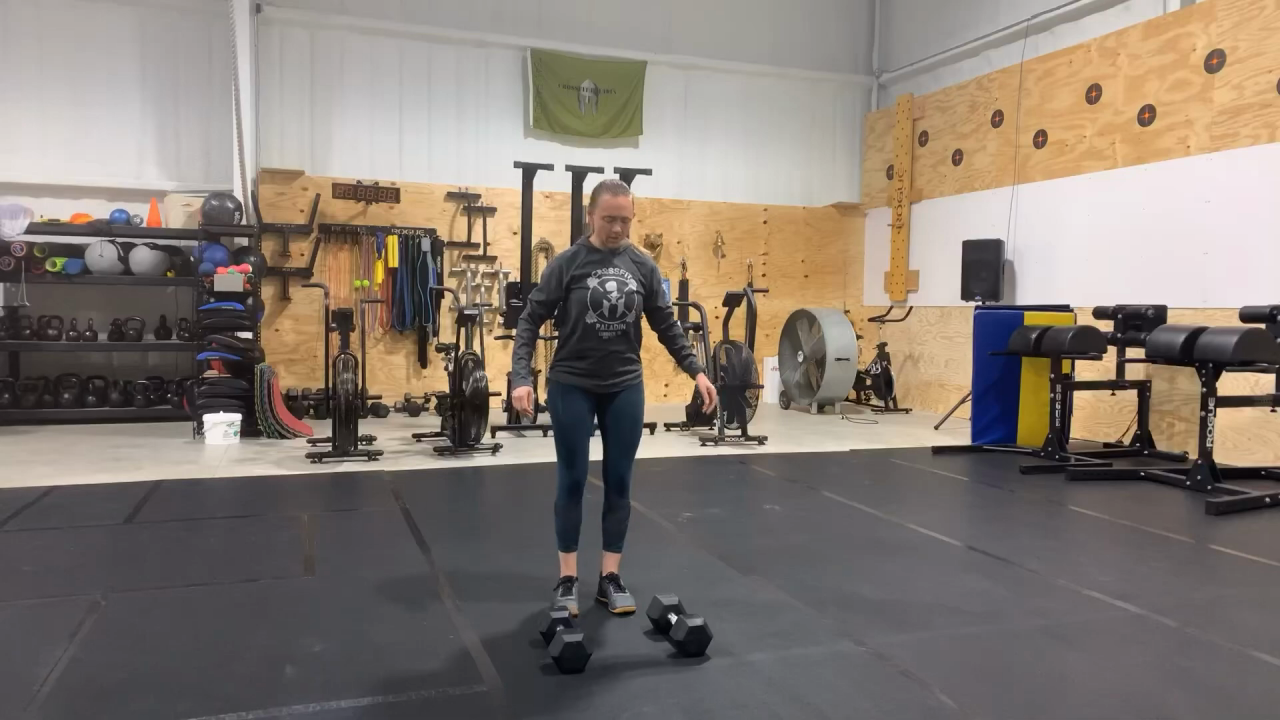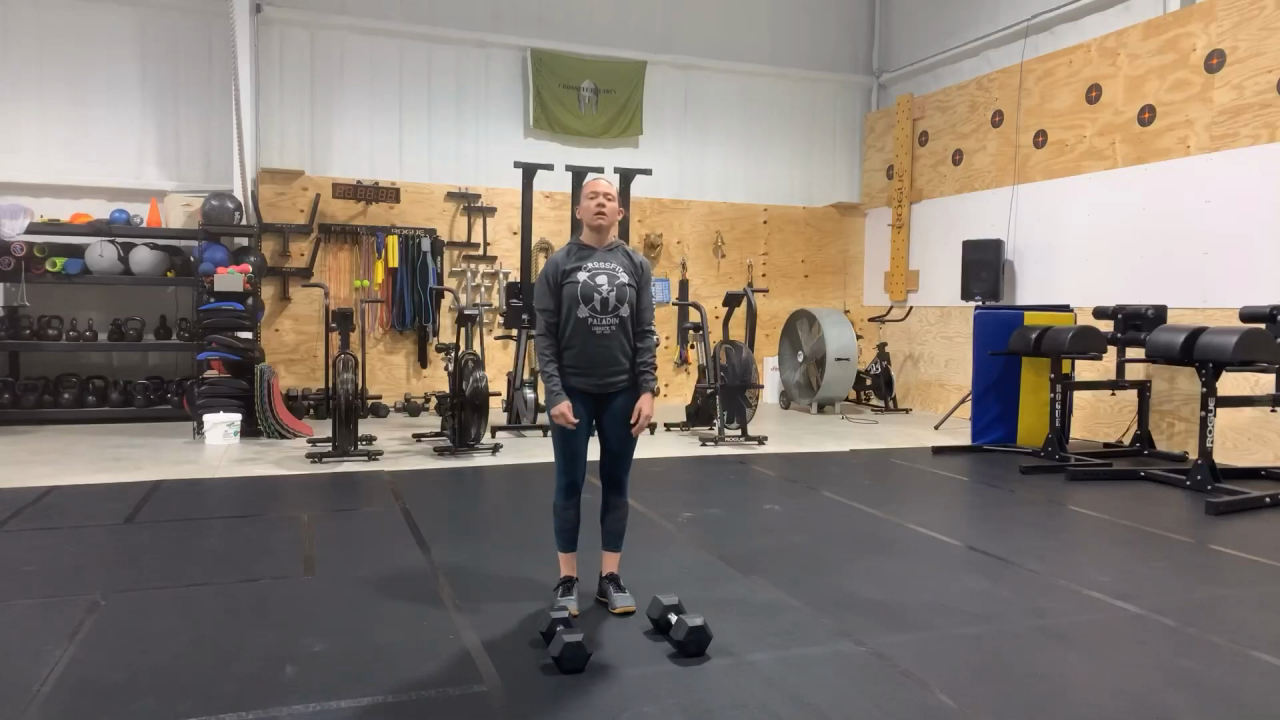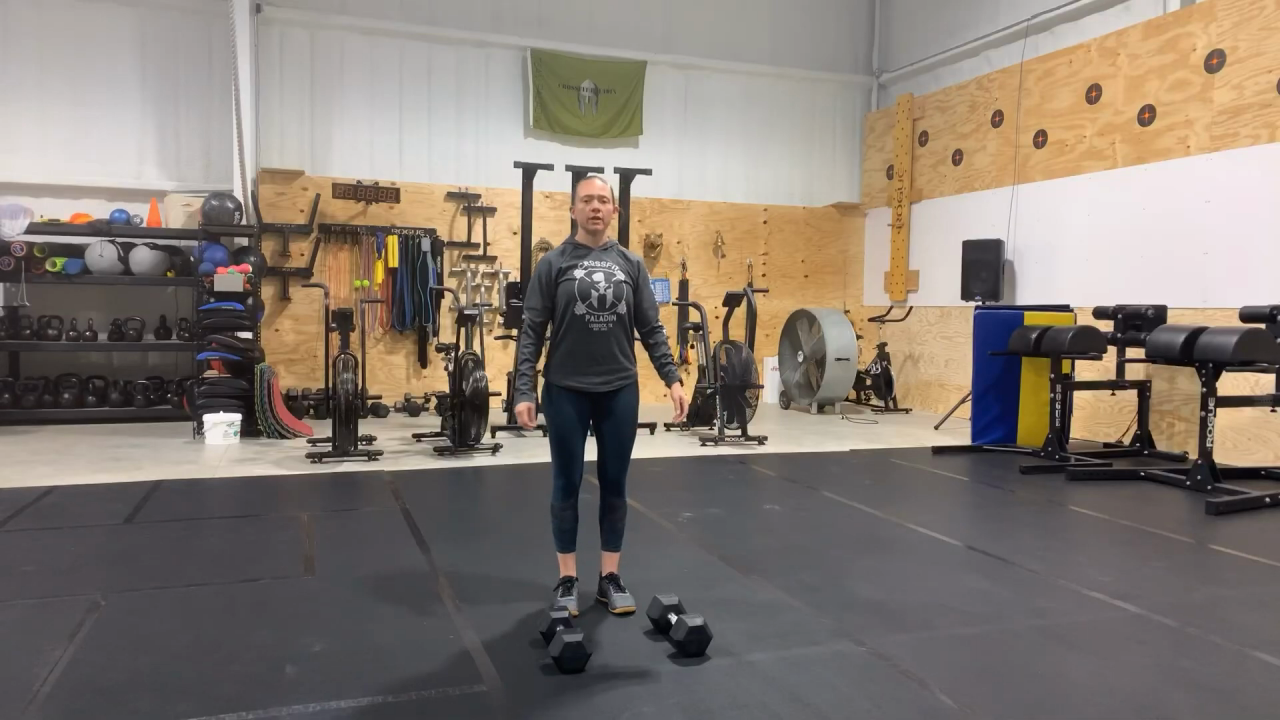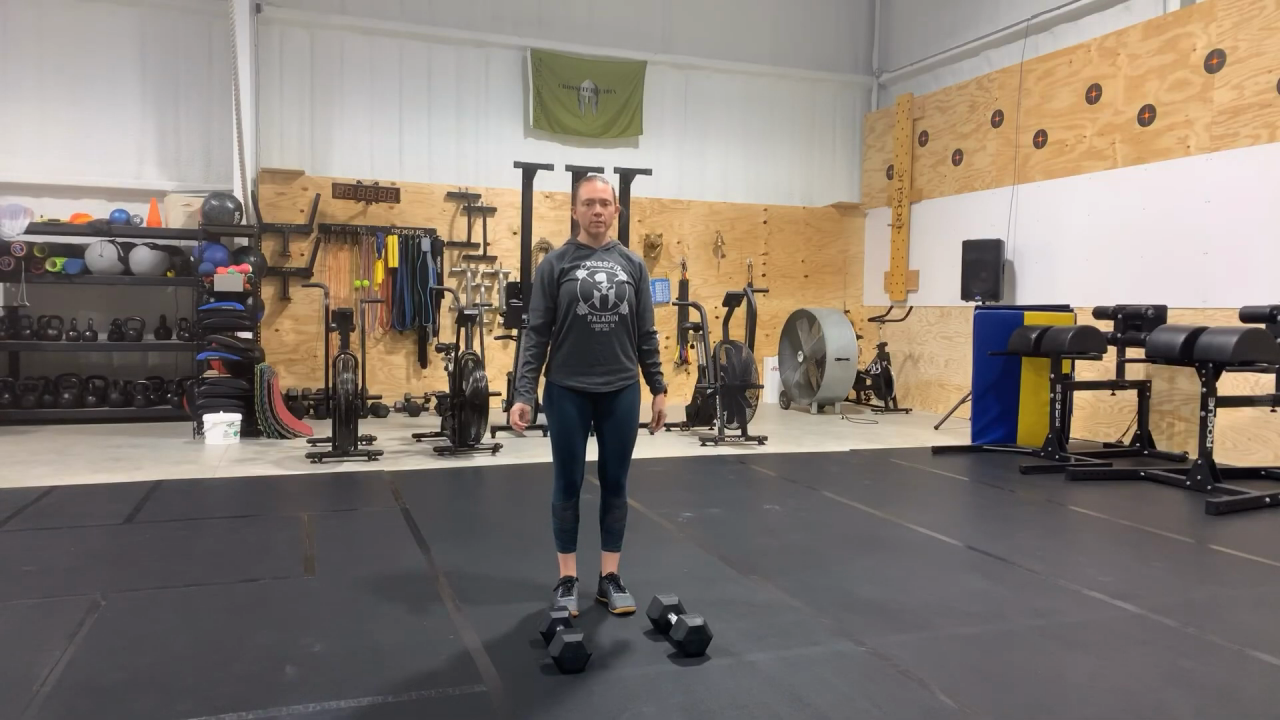
dt=0.4s
person 1, frame 1
left shoulder: (643, 266)
right shoulder: (566, 263)
left elbow: (666, 324)
right elbow: (531, 320)
left wrist: (696, 370)
right wrist: (521, 376)
left hip: (625, 387)
right hip: (572, 385)
left knee: (618, 482)
right knee: (573, 481)
left ankle: (610, 577)
right ankle: (567, 578)
person 1, frame 2
left shoulder: (636, 264)
right shoulder: (558, 264)
left elbow: (645, 333)
right elbow: (545, 335)
left wrist: (648, 390)
right wrist: (555, 393)
left hip: (621, 390)
right hip: (572, 391)
left knee: (616, 485)
right knee: (569, 484)
left ankle: (610, 577)
right ankle: (567, 579)
person 1, frame 3
left shoulder: (631, 263)
right shoulder: (552, 263)
left elbow: (650, 327)
right elbow: (532, 331)
left wrist: (672, 378)
right wrist: (524, 390)
left hip: (620, 390)
right hip: (566, 391)
left knee: (614, 485)
right knee: (567, 484)
left ankle: (610, 577)
right ankle: (567, 579)
person 1, frame 4
left shoulder: (633, 264)
right shoulder: (555, 264)
left elbow: (646, 334)
right elbow: (537, 333)
left wrist: (658, 389)
right wrist: (523, 393)
left hip: (621, 391)
right hip: (567, 391)
left knee: (615, 485)
right knee: (568, 485)
left ankle: (610, 578)
right ankle: (567, 579)
